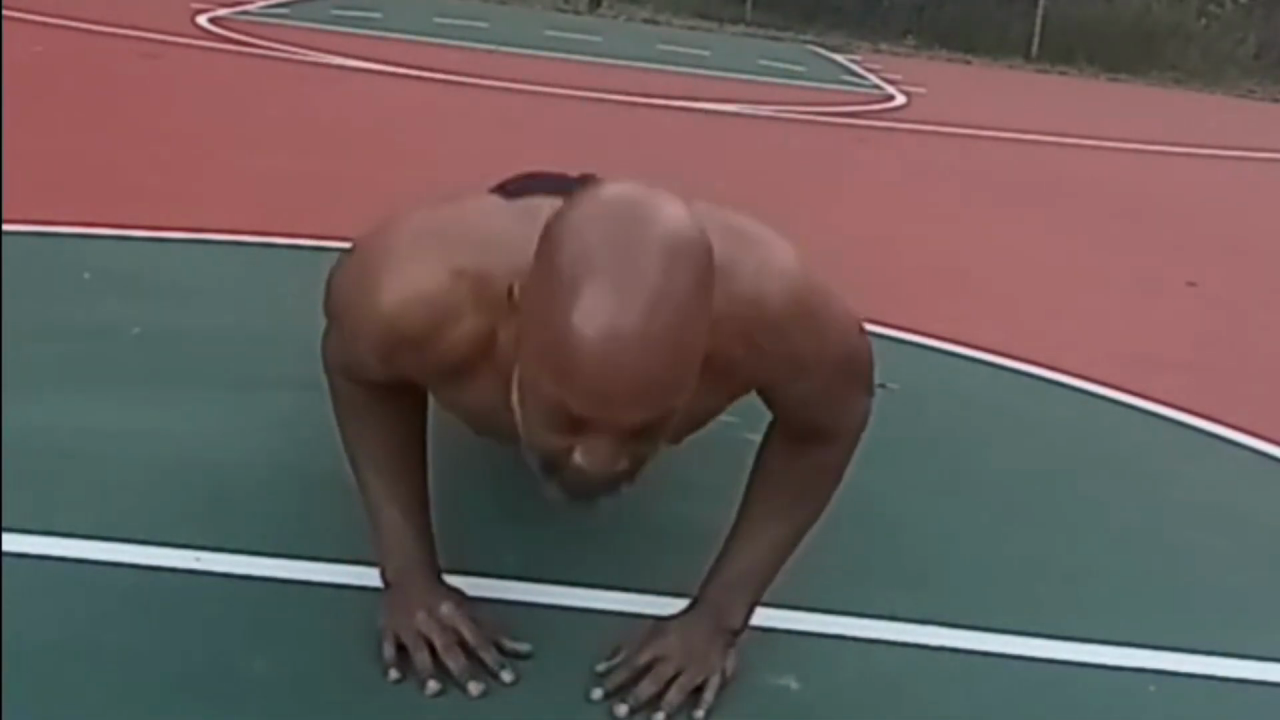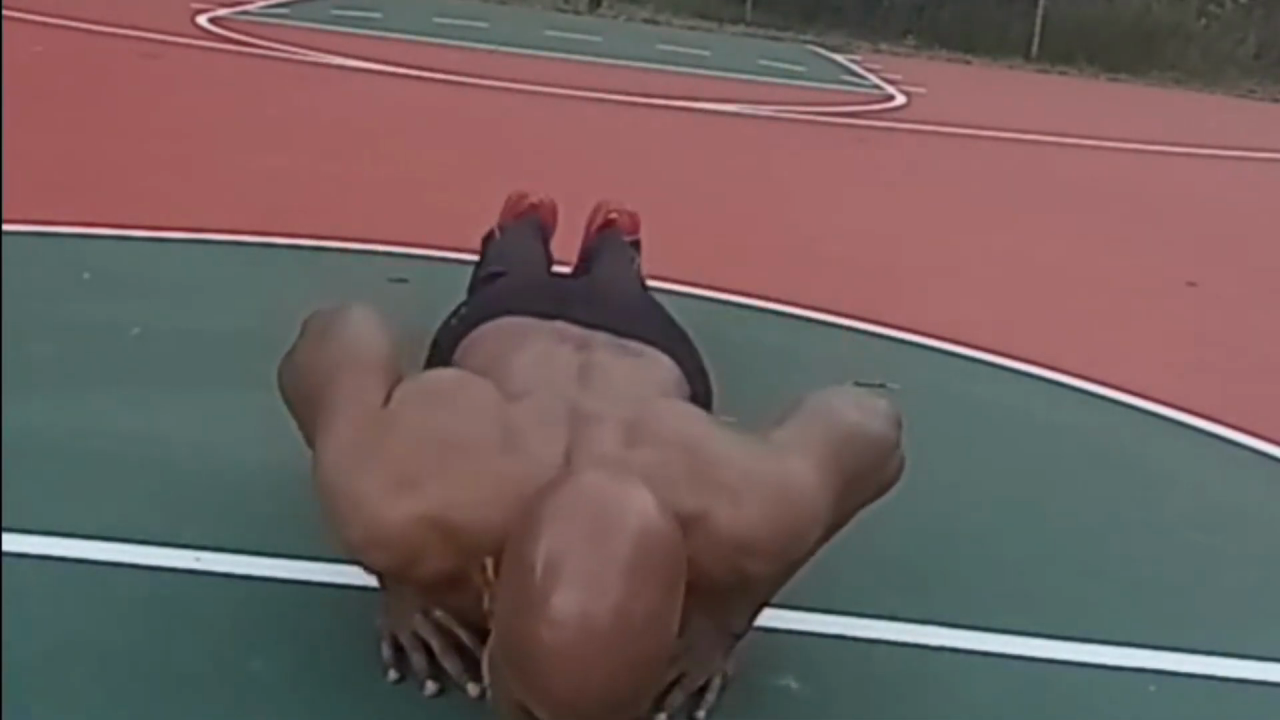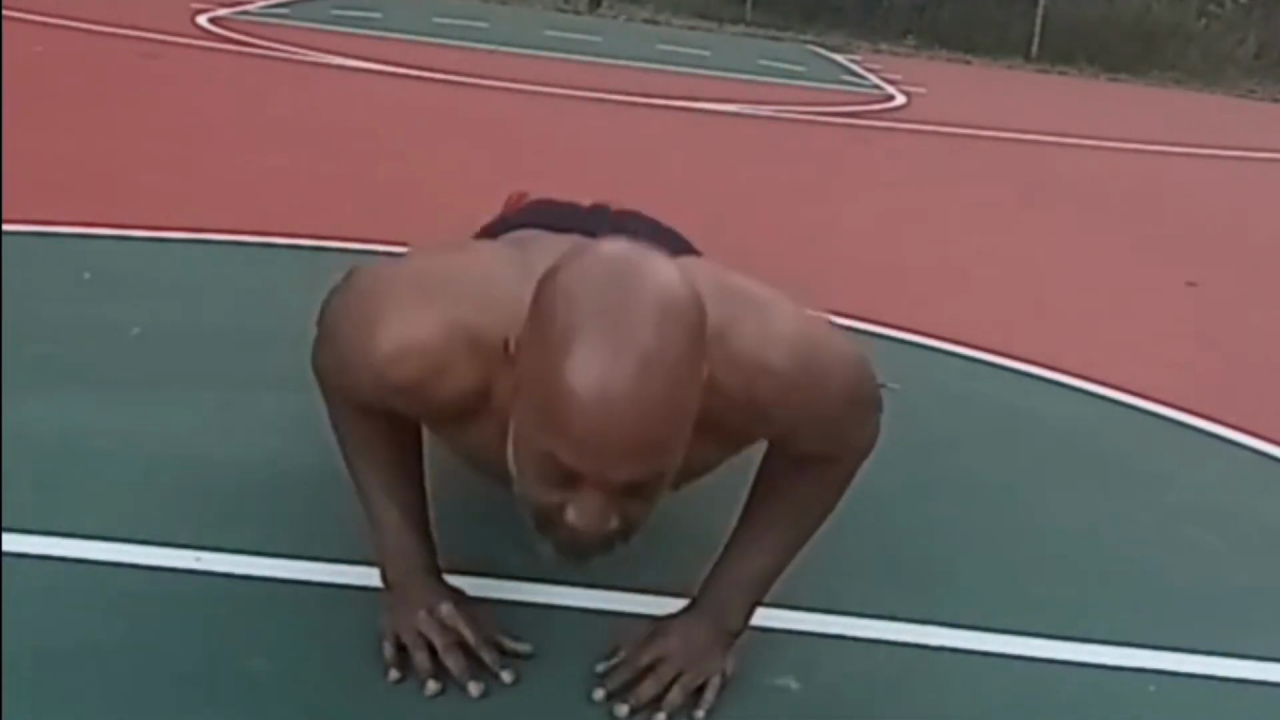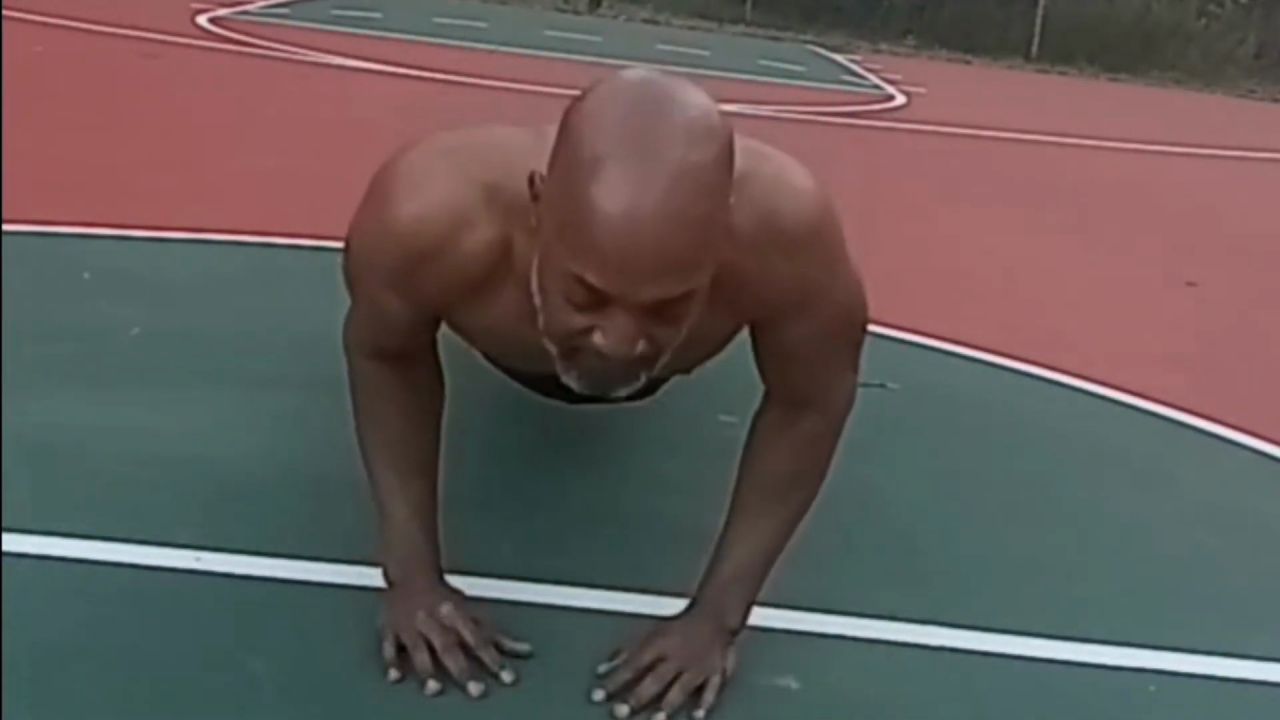
dt=0.3s
person 1, frame 1
left shoulder: (771, 300)
right shoulder: (415, 291)
left elbow: (831, 423)
right elbow: (358, 374)
left wrist: (718, 617)
right wrist: (407, 576)
right ankle: (518, 212)
person 1, frame 2
left shoulder: (744, 523)
right shoulder: (405, 516)
left elbow: (877, 434)
left wrist: (723, 624)
right wrist: (405, 589)
left hip: (651, 352)
left ankle: (613, 236)
right ankle: (523, 224)
person 1, frame 3
left shoulder: (766, 359)
right shoulder: (415, 342)
left elbow: (844, 437)
right elbow: (342, 378)
left wrist: (718, 619)
right wrist: (408, 579)
left ankle: (624, 235)
right ankle: (519, 233)
person 1, frame 4
left shoulder: (785, 228)
right shoulder: (428, 215)
left elbow: (810, 402)
right elbow: (383, 355)
left wrist: (720, 613)
right wrist: (410, 574)
